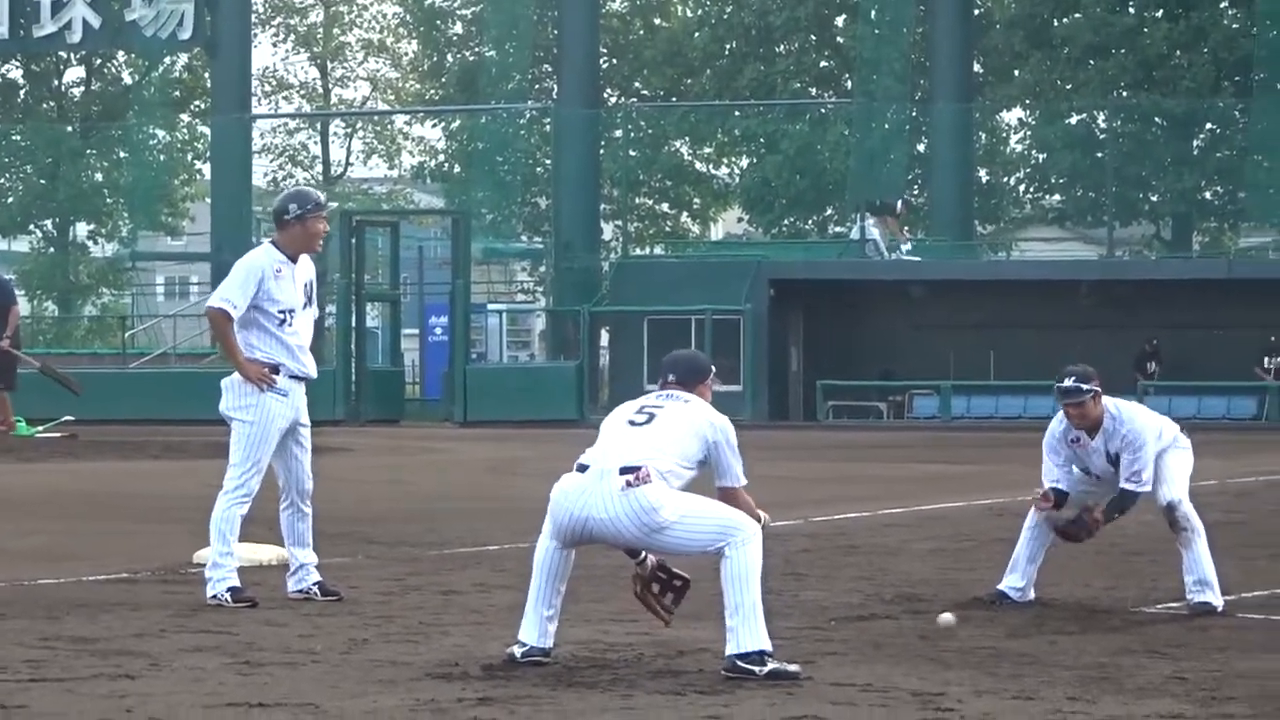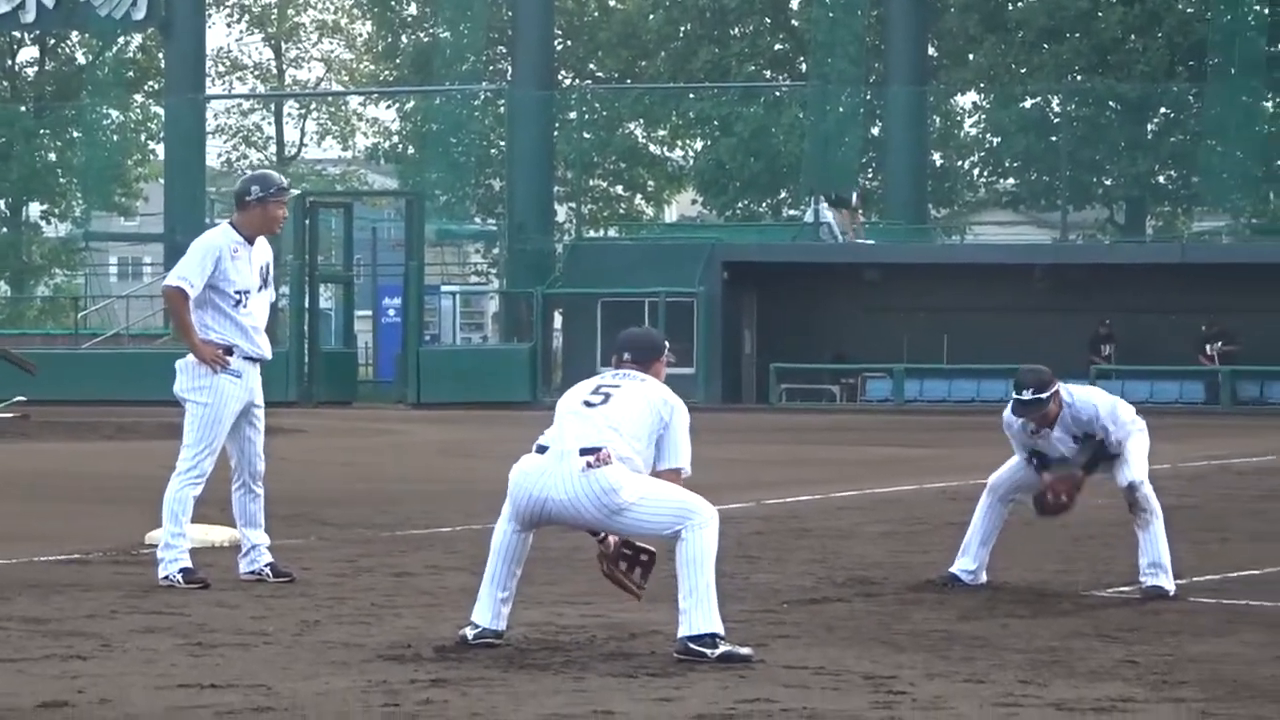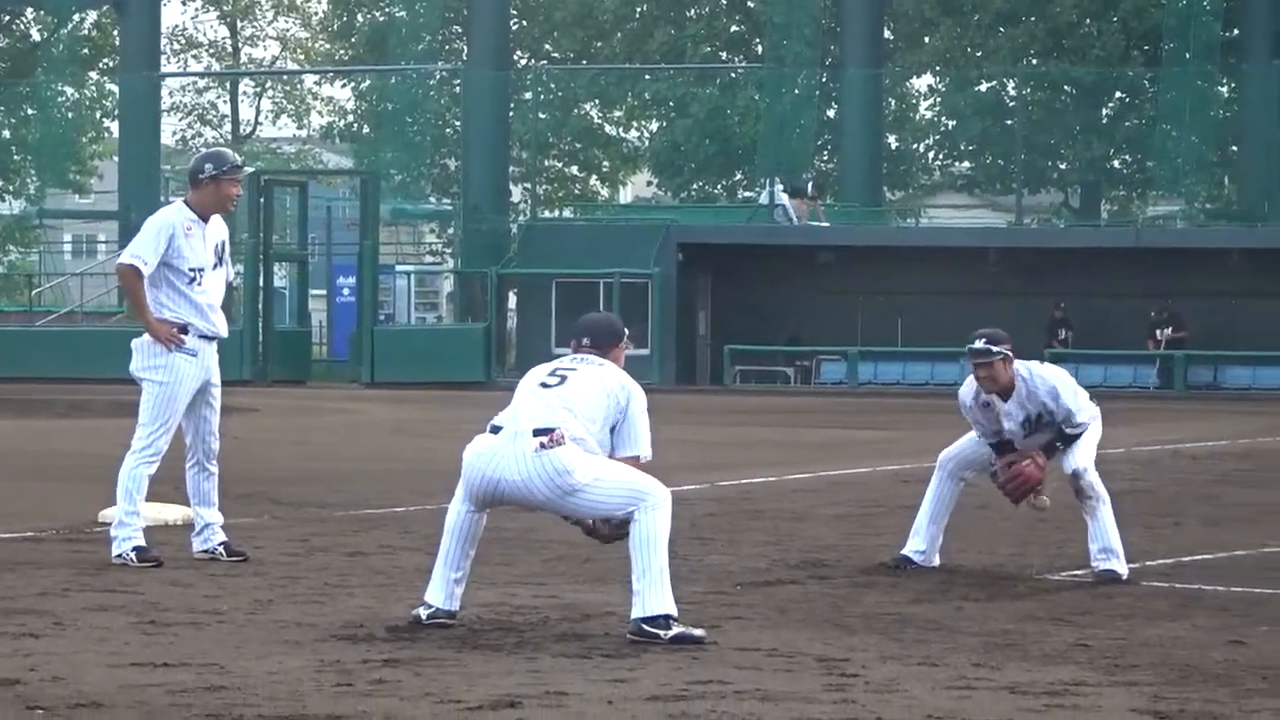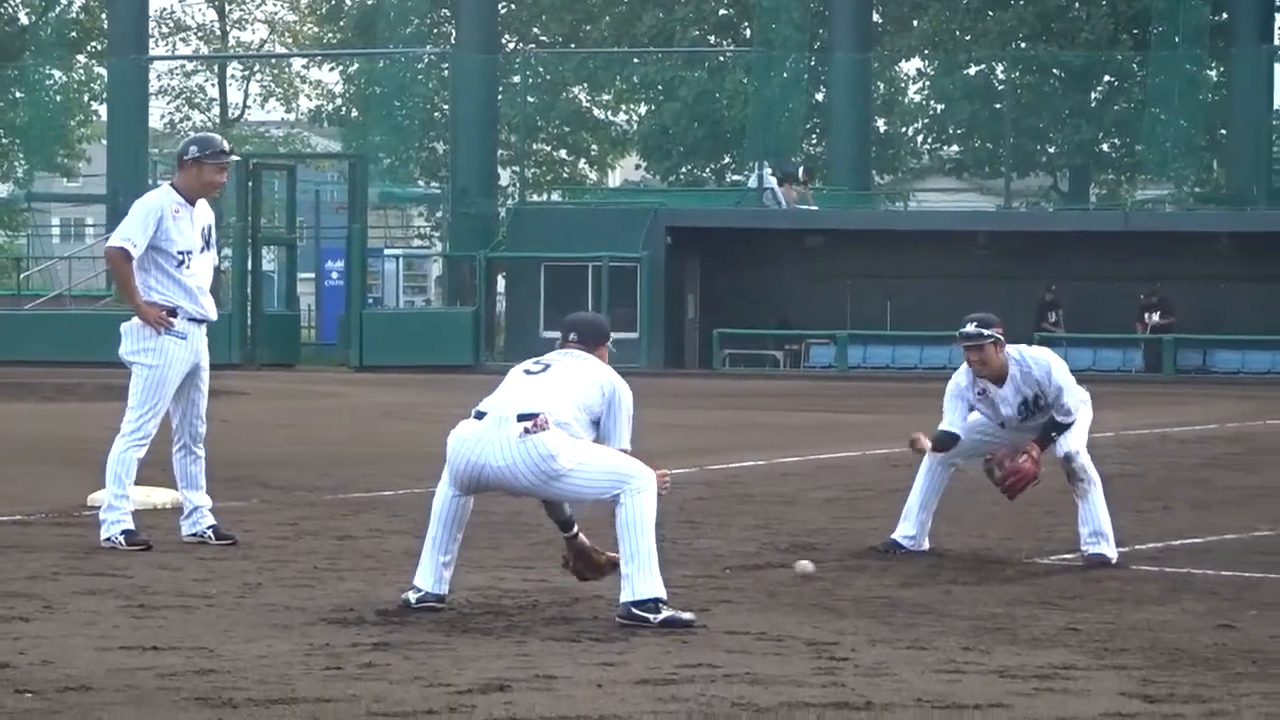
dt=0.4s
person 1, frame 1
left shoulder: (306, 267)
right shoulder: (258, 263)
right elbow: (217, 311)
right wrist: (241, 364)
left hip: (296, 391)
right hip: (263, 392)
left knee: (299, 489)
right knee: (240, 487)
left ankle: (304, 576)
right ankle: (221, 581)
person 1, frame 2
left shoulder: (262, 249)
right shoulder: (215, 243)
right elbow: (173, 289)
right wrist: (195, 345)
left hip: (251, 371)
right hip: (218, 373)
left knee: (251, 470)
right knee: (193, 468)
left ankle: (256, 557)
right ankle: (173, 561)
person 1, frame 3
left shoulder: (218, 228)
right shoulder: (168, 221)
right elbow: (127, 268)
right wrist: (149, 323)
left hip: (208, 350)
right hip: (174, 352)
left knee: (206, 449)
right knee: (148, 446)
left ankle: (209, 536)
right ankle: (126, 540)
person 1, frame 4
left shoulder: (204, 212)
right shoulder: (156, 204)
right elbow: (116, 251)
right wrist: (139, 306)
left hip: (197, 334)
right hip: (163, 335)
left knee: (192, 434)
right knee: (138, 430)
left ankle: (197, 520)
right ankle: (115, 524)
person 2, frame 1
left shoulder: (623, 409)
right shoulder: (712, 419)
right elbow: (731, 496)
left wrist: (638, 556)
right wrist: (756, 516)
left hip: (574, 496)
right hip: (635, 500)
left knee: (555, 535)
right knee: (743, 533)
left ankle: (532, 642)
right ankle: (748, 655)
person 2, frame 2
left shoulder: (578, 390)
right shoulder: (666, 399)
right elbow: (668, 482)
left wrist: (600, 532)
left hip: (535, 477)
right hip: (594, 481)
left knee: (514, 519)
right knee: (699, 517)
left ankle: (485, 624)
right ankle: (700, 637)
person 2, frame 3
left shoulder: (537, 373)
right shoulder: (625, 385)
right elbow: (627, 469)
left wrist: (577, 514)
left hip: (486, 457)
right hip: (548, 461)
left knee: (469, 499)
right knee: (653, 498)
left ankle: (439, 604)
right ankle: (654, 619)
person 2, frame 4
left shoulder: (524, 368)
right shoulder: (609, 379)
right elbow: (615, 463)
right wrist: (650, 485)
left hip: (471, 443)
right hip: (532, 446)
left knee: (455, 481)
right knee: (638, 481)
left ankle: (428, 588)
right ankle: (642, 603)
person 3, frame 1
left shoulder: (1132, 423)
right shoulder: (1058, 430)
left elbow: (1133, 488)
right elbow: (1059, 485)
left wrist: (1104, 518)
right wrist: (1051, 501)
left hip: (1165, 451)
right hip: (1103, 467)
left knee: (1174, 502)
right knee: (1045, 503)
left ankle: (1204, 594)
right ankle: (1015, 587)
person 3, frame 2
left shoulder: (1090, 405)
right shoulder: (1014, 420)
left elbow: (1117, 443)
right elbow: (1031, 452)
left wrist: (1081, 475)
right wrist: (1044, 474)
left hip: (1118, 438)
right hip: (1060, 448)
left knee: (1135, 484)
right knee: (999, 486)
left ankle: (1157, 579)
right ankle: (967, 571)
person 3, frame 3
left shoulder: (1047, 382)
right shoulder: (969, 396)
left elbow: (1078, 423)
right elbow: (993, 440)
left wrist: (1043, 454)
left hip: (1073, 424)
right hip: (1016, 436)
left knee: (1079, 470)
right knee: (949, 463)
left ankle: (1109, 562)
right ankle: (920, 552)
person 3, frame 4
left shoulder: (1040, 364)
right shoulder: (962, 382)
left elbow: (1066, 412)
right elbow: (950, 436)
left wrist: (1037, 445)
right wrist: (931, 443)
left hip: (1064, 411)
right hip: (1004, 422)
left knee: (1072, 454)
right knee: (938, 451)
left ankle: (1099, 547)
right ankle: (910, 537)
